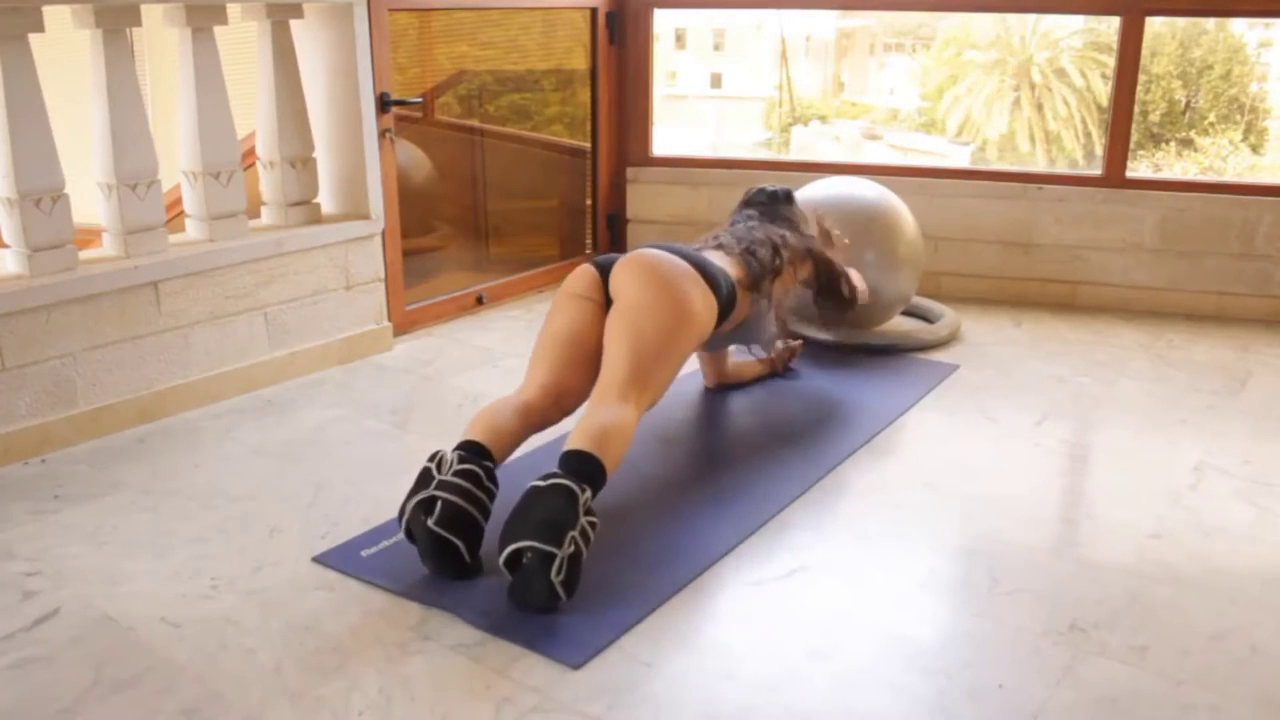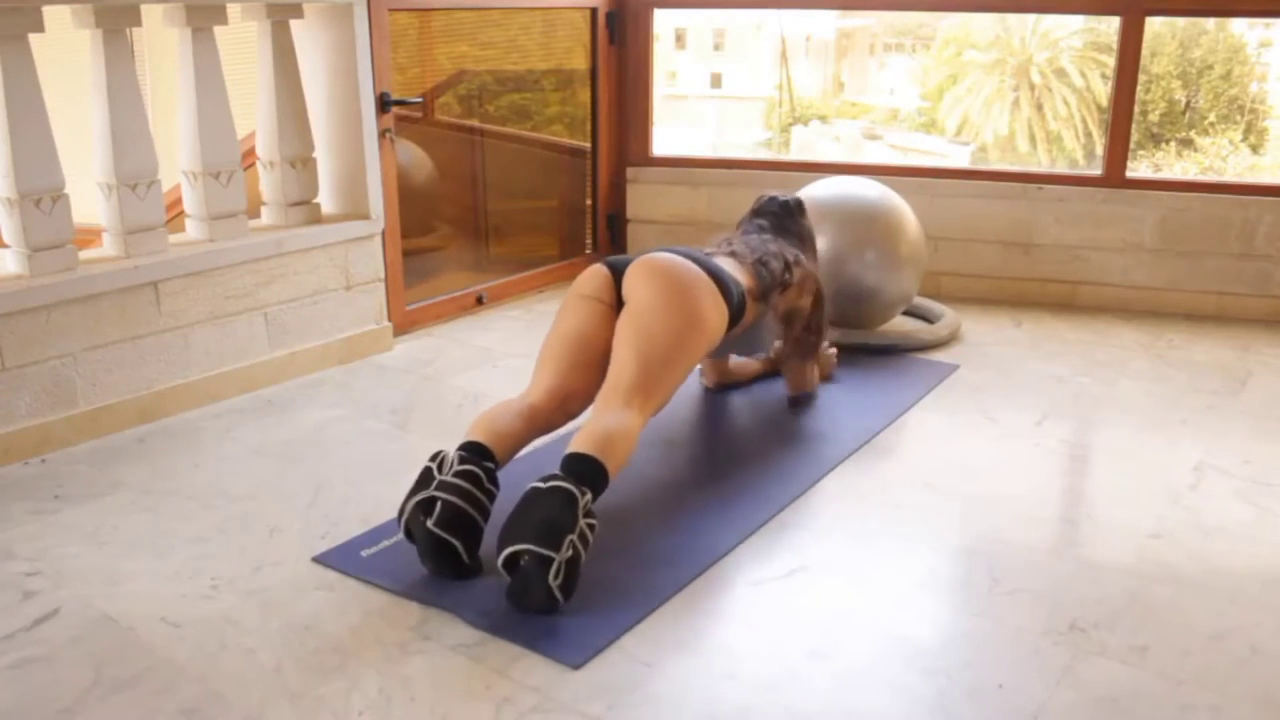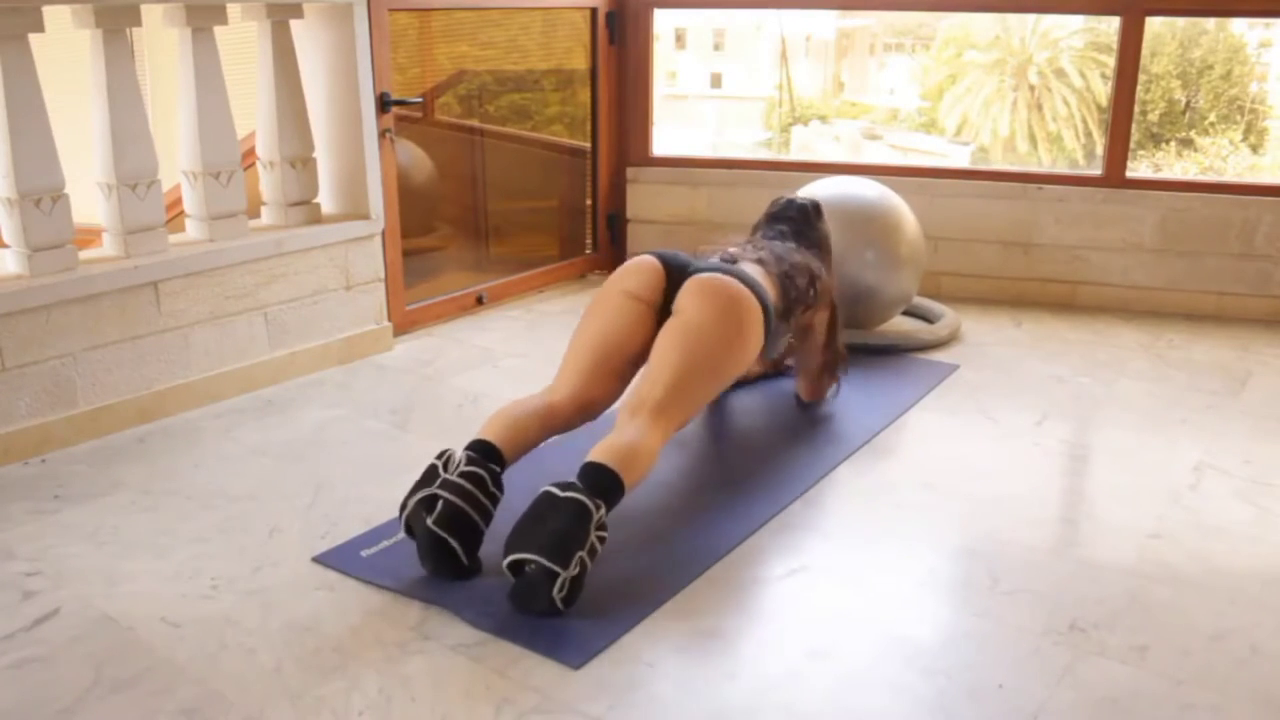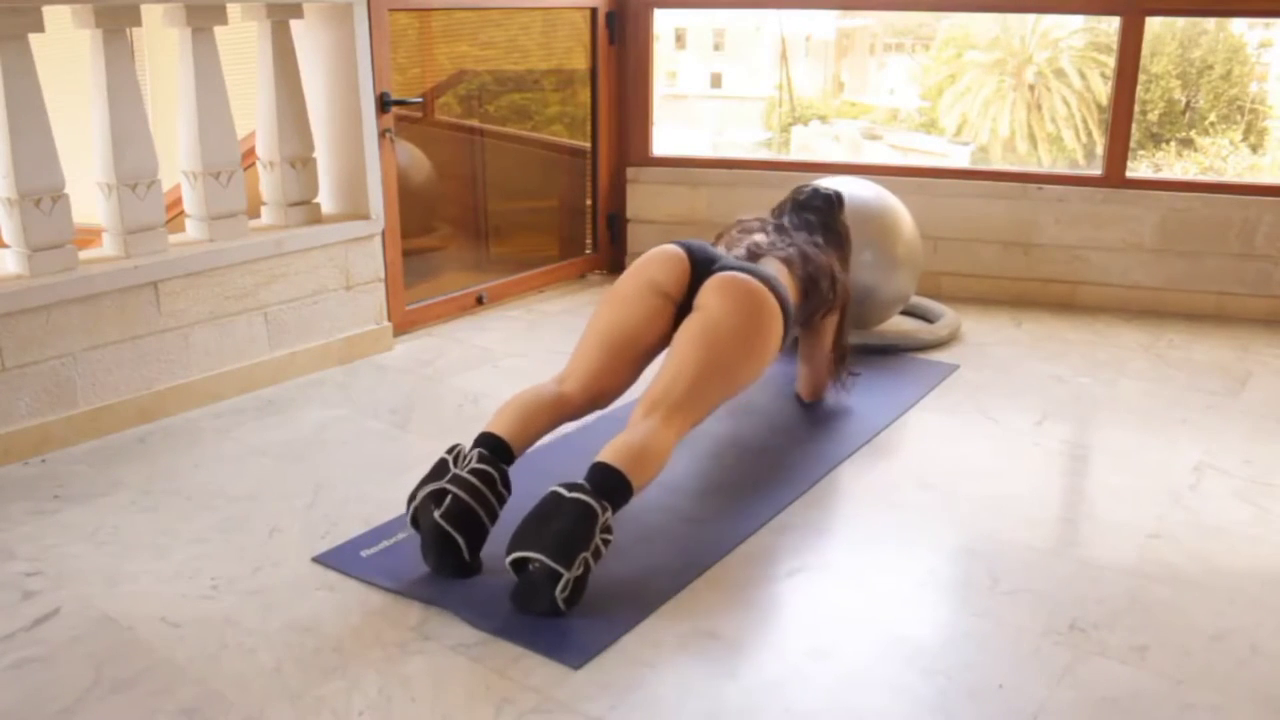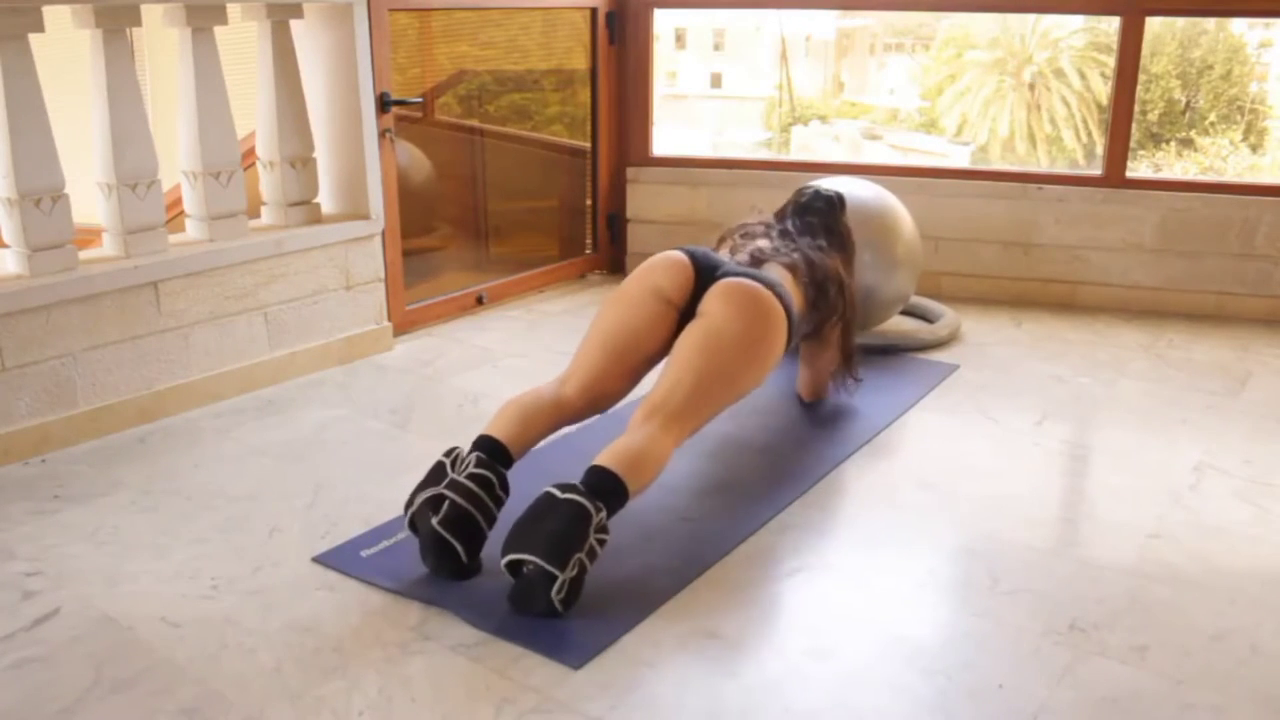
dt=0.2s
person 1, frame 1
left shoulder: (715, 249)
right shoulder: (792, 253)
left elbow: (715, 374)
right elbow: (849, 290)
left wrist: (768, 362)
right wrist: (834, 261)
left hip: (596, 272)
right hip: (662, 277)
left knee: (535, 398)
right knee: (619, 403)
left ankle: (463, 469)
right ankle: (565, 494)
person 1, frame 2
left shoulder: (719, 253)
right shoulder: (797, 273)
left elbow: (713, 373)
right elbow: (800, 386)
left wrist: (767, 363)
right wrist: (815, 364)
left hip: (609, 272)
right hip: (676, 281)
left knee: (542, 400)
right knee: (624, 408)
left ankle: (464, 470)
right ankle: (565, 497)
person 1, frame 3
left shoulder: (732, 252)
right shoulder: (812, 281)
left elbow: (706, 366)
right elbow: (810, 391)
left wrist: (761, 365)
left hip: (652, 269)
right hip: (726, 300)
left knee: (563, 399)
right knee: (646, 421)
left ankle: (471, 470)
right ankle: (579, 506)
person 1, frame 4
left shoulder: (745, 230)
right shoulder: (826, 276)
right elbow: (811, 390)
right wrist: (819, 368)
left hip: (674, 260)
right hip: (747, 300)
left knee: (571, 388)
right knee: (659, 421)
left ankle: (477, 467)
right ankle: (586, 506)
person 1, frame 5
left shoulder: (746, 233)
right shoulder: (831, 276)
right elbow: (812, 391)
right wrist: (811, 362)
left hip: (679, 266)
right hip: (752, 307)
left knee: (571, 392)
right knee: (657, 427)
left ankle: (476, 471)
right ankle: (583, 507)
